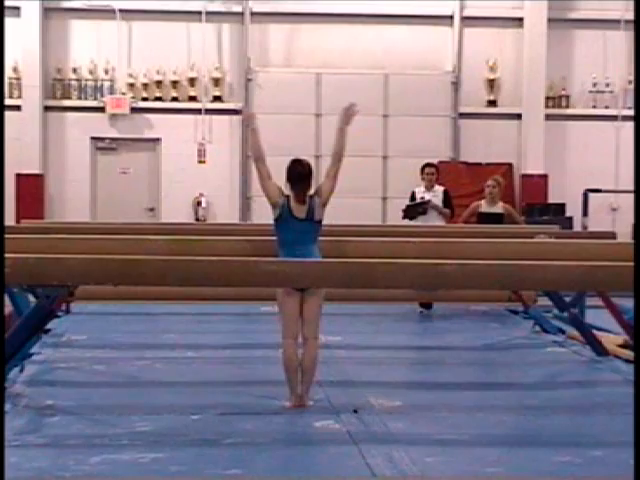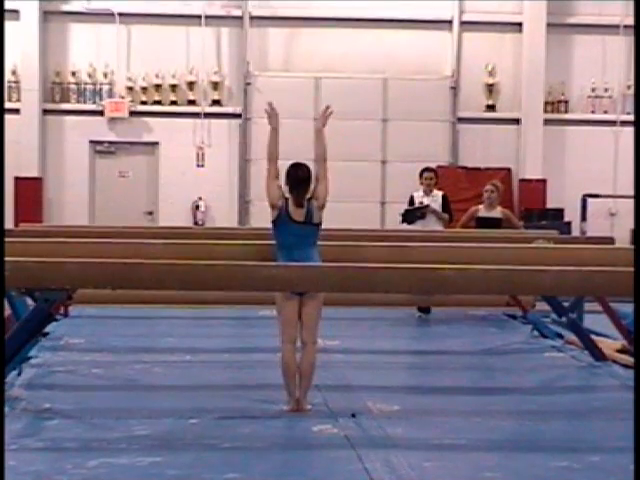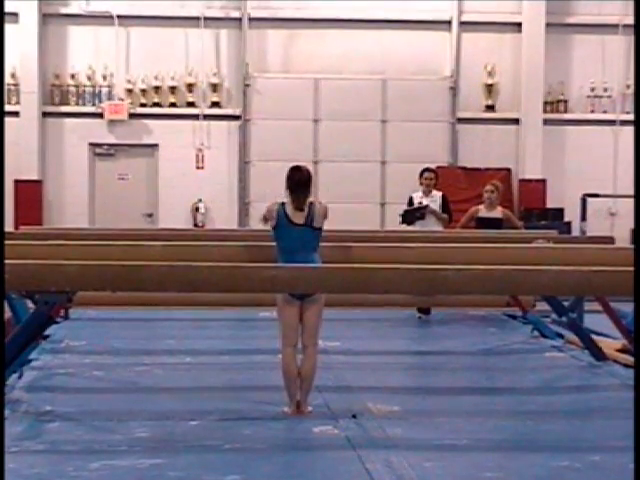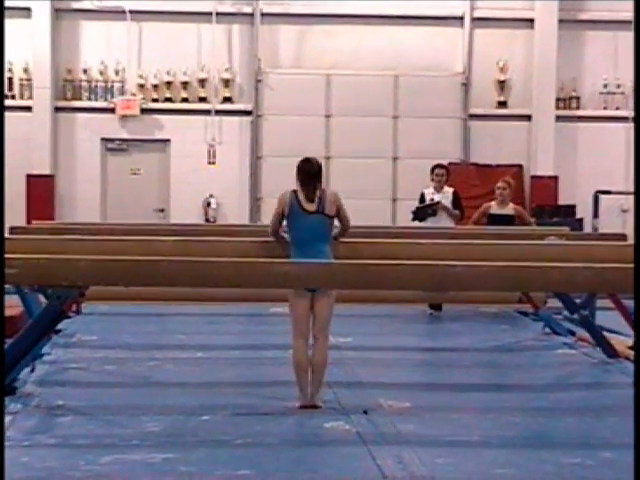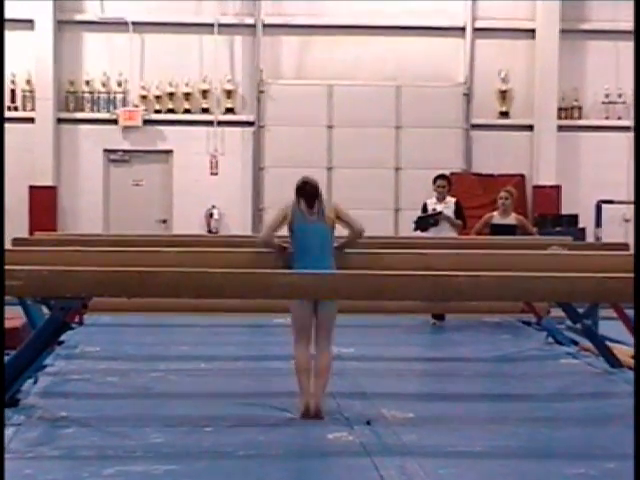
dt=0.5s
person 1, frame 1
left shoulder: (279, 203)
right shoulder: (319, 203)
left elbow: (259, 164)
right elbow: (336, 162)
left wrist: (252, 129)
right wrist: (343, 126)
left knee: (290, 337)
right knee: (310, 336)
left ankle: (294, 395)
right ankle: (305, 395)
person 1, frame 2
left shoulder: (278, 206)
right shoulder: (317, 206)
left elbow: (271, 164)
right elbow: (321, 165)
left wrist: (274, 127)
right wrist: (319, 130)
left knee: (288, 342)
right knee: (309, 342)
left ankle: (292, 399)
right ankle: (303, 399)
person 1, frame 3
left shoulder: (275, 211)
right shoulder: (320, 210)
left knee: (288, 346)
right knee: (310, 346)
left ankle: (292, 403)
right ankle: (303, 402)
person 1, frame 4
left shoulder: (286, 199)
right shoulder: (332, 198)
left elbow: (273, 232)
right elbow: (346, 227)
left knee: (300, 338)
right knee: (321, 337)
left ankle: (304, 397)
right ankle: (314, 396)
person 1, frame 5
left shoulder: (290, 210)
right shoulder: (331, 210)
left elbow: (265, 237)
right elbow: (358, 230)
left wrist: (283, 248)
left knee: (301, 343)
right knee: (324, 346)
left ankle: (306, 400)
right ankle: (318, 401)
person 2, frame 1
left shoulder: (443, 192)
right shoulder: (415, 193)
left elbow: (450, 214)
right elbow: (410, 215)
left wrist: (435, 206)
right wrist: (419, 209)
right ankle: (424, 301)
person 2, frame 2
left shoulder: (442, 196)
right shoulder: (414, 196)
left elbow: (449, 219)
right elbow: (408, 220)
left wrist: (434, 211)
right wrist: (417, 213)
right ankle: (422, 306)
person 2, frame 3
left shoulder: (441, 197)
right shoulder: (413, 198)
left elbow: (448, 219)
right elbow: (407, 221)
left wrist: (433, 211)
right wrist: (416, 214)
left ankle: (424, 307)
right ankle: (422, 307)
person 2, frame 4
left shoulder: (453, 193)
right shoulder: (425, 194)
left elbow: (460, 215)
right elbow: (419, 217)
left wrist: (445, 208)
right wrist: (428, 210)
left ankle: (436, 304)
right ankle: (434, 304)
person 2, frame 5
left shoulder: (455, 203)
right shoulder: (427, 204)
left elbow: (462, 225)
right elbow: (421, 227)
left wrist: (447, 218)
right wrist: (430, 221)
left ankle: (439, 314)
right ankle: (437, 314)
